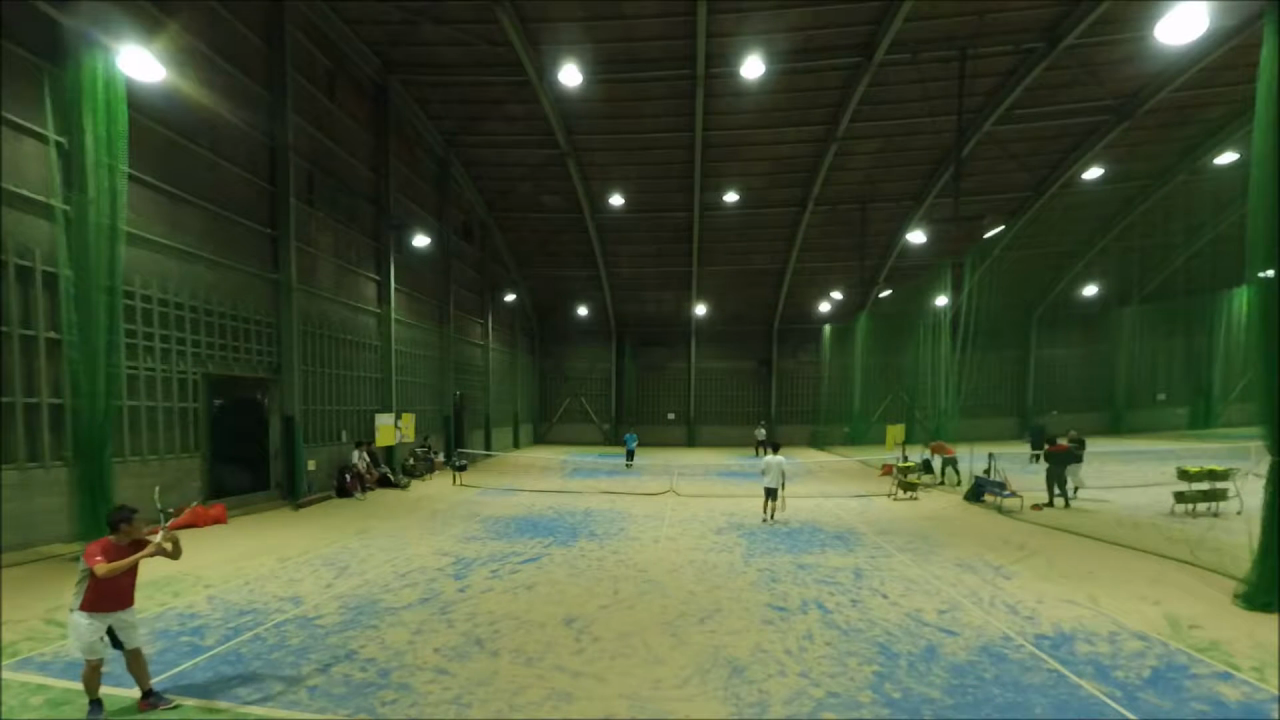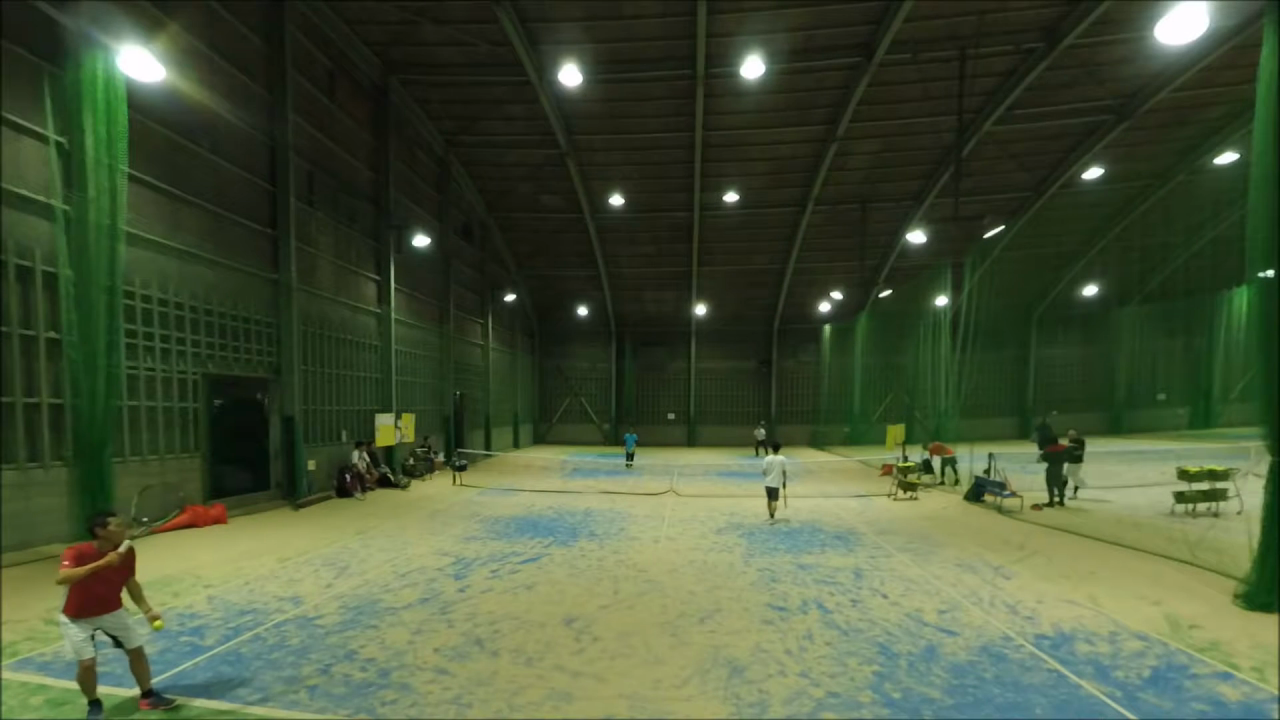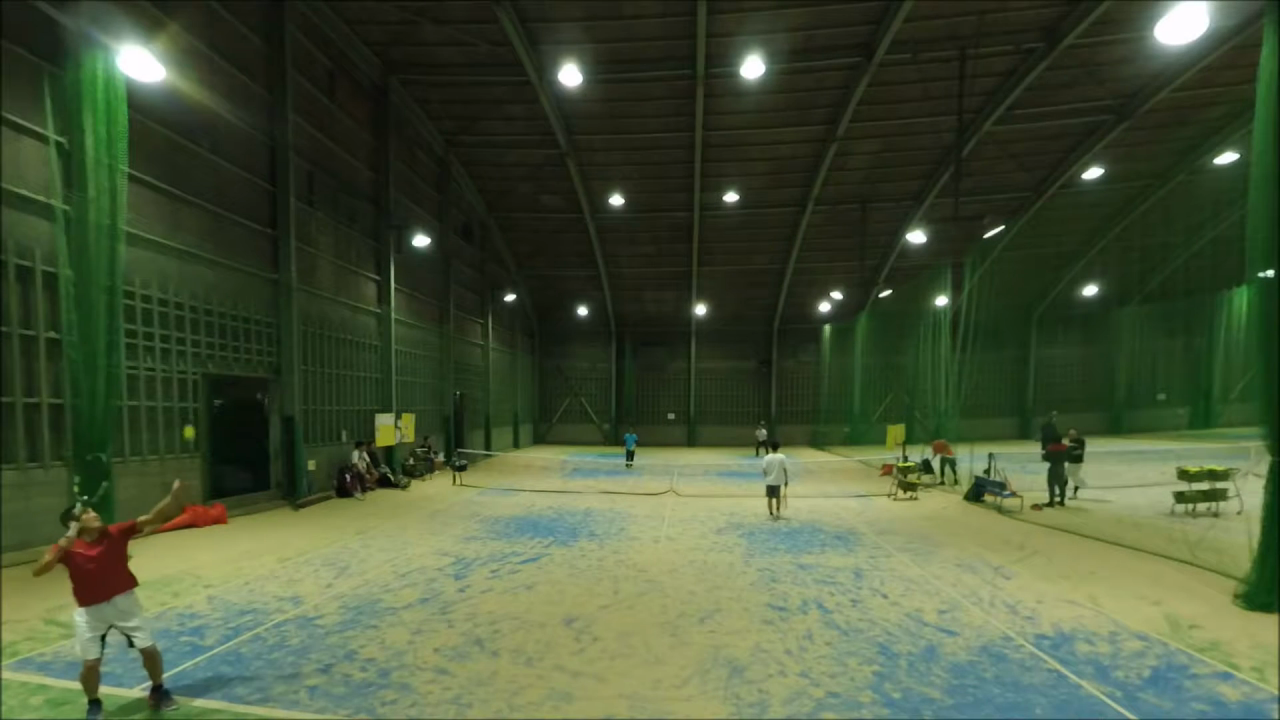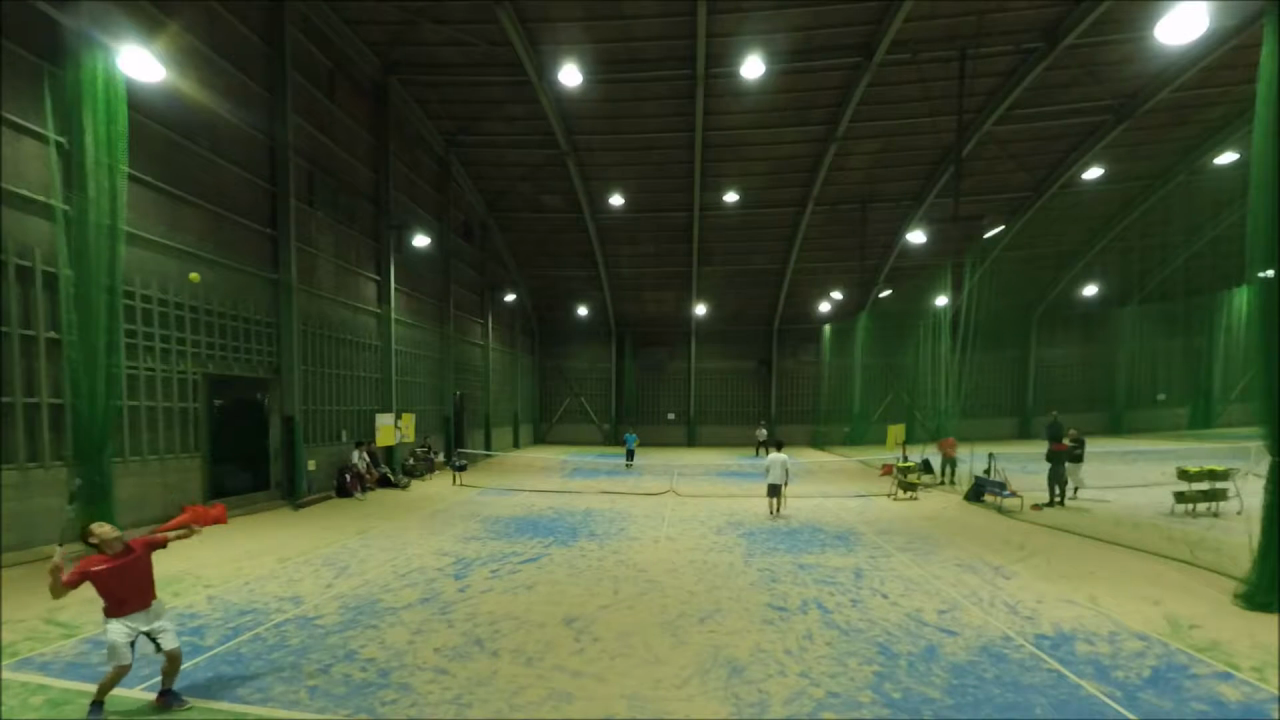
dt=0.4s
person 1, frame 1
left shoulder: (138, 544)
right shoulder: (96, 549)
left elbow: (174, 556)
right elbow: (103, 572)
left wrist: (174, 543)
right wrist: (142, 555)
left hip: (122, 610)
right hip: (89, 614)
left knee: (134, 652)
right knee: (94, 662)
left ankle: (148, 695)
person 1, frame 2
left shoulder: (128, 552)
right shoulder: (77, 553)
left elbow: (131, 584)
right elbow: (62, 579)
left wrist: (148, 610)
right wrist: (101, 563)
left hip: (113, 612)
right hip: (77, 617)
left knee: (136, 650)
right knee: (86, 664)
left ankle: (148, 695)
person 1, frame 3
left shoulder: (117, 533)
right shoulder: (66, 547)
left elbow: (152, 518)
right elbow: (37, 572)
left wrist: (173, 495)
right wrist: (58, 553)
left hip: (124, 603)
right hip: (90, 611)
left knee: (150, 650)
right knee: (90, 663)
left ankle: (158, 690)
person 1, frame 4
left shoulder: (141, 546)
right shoulder: (89, 566)
left elbow: (174, 536)
right elbow: (57, 593)
left wrist: (189, 530)
right wrist: (54, 573)
left hip: (151, 610)
right hip: (119, 619)
left knee: (174, 653)
right knee: (121, 668)
left ankle: (166, 693)
right ankle: (97, 703)
